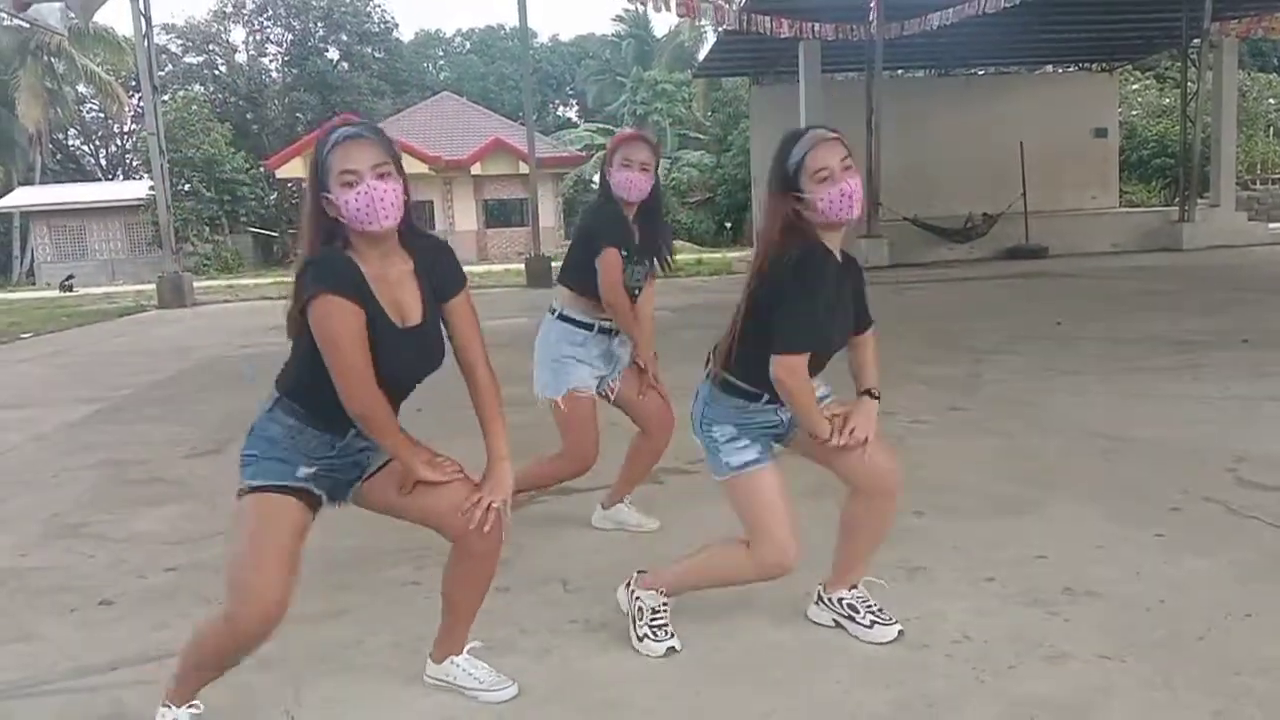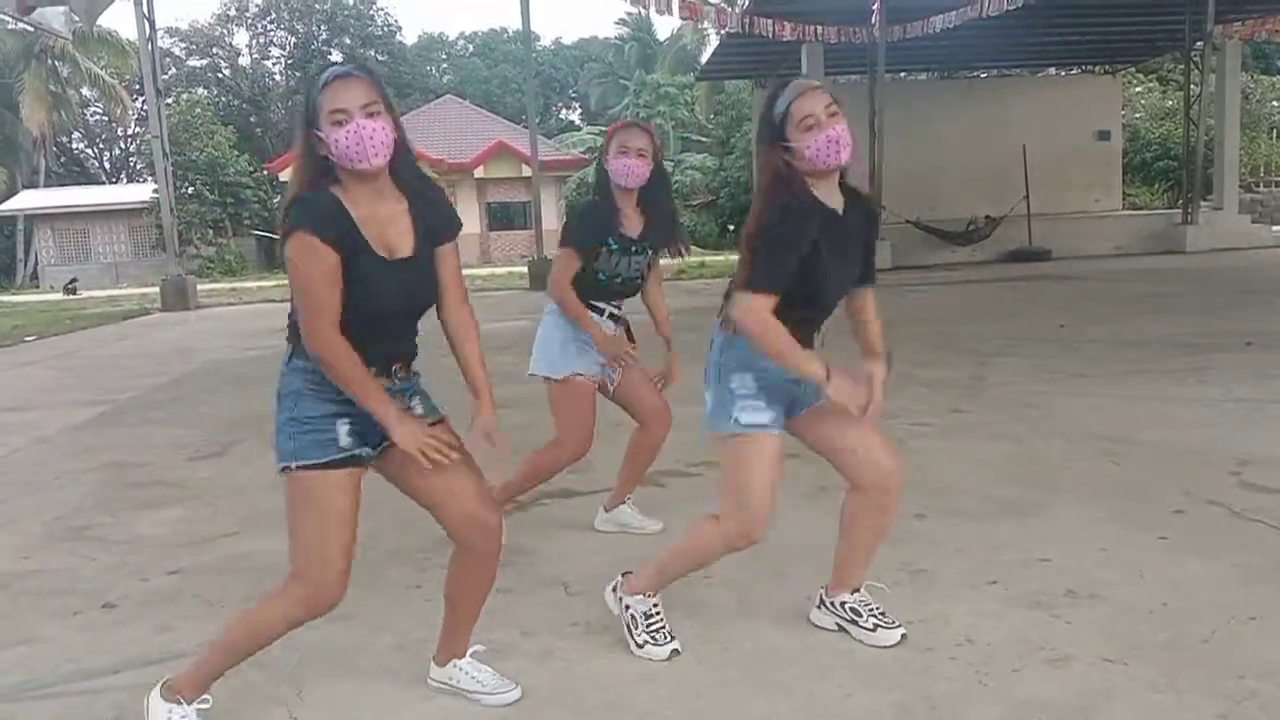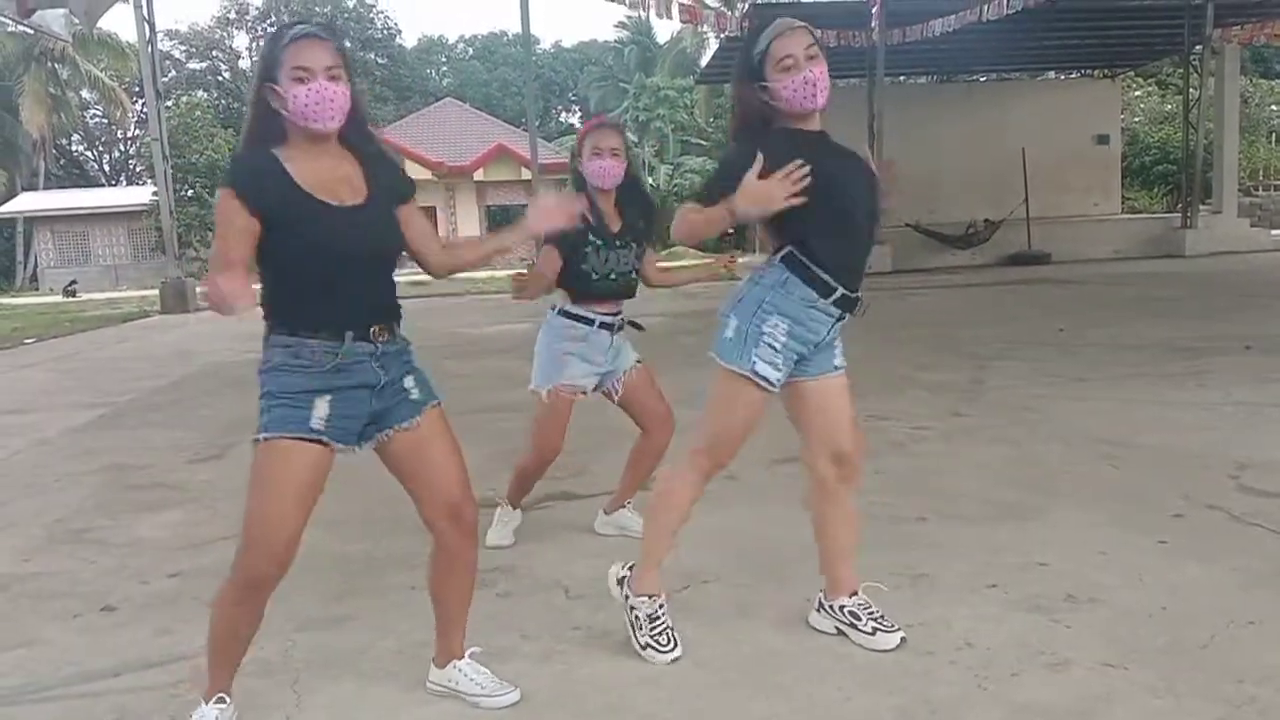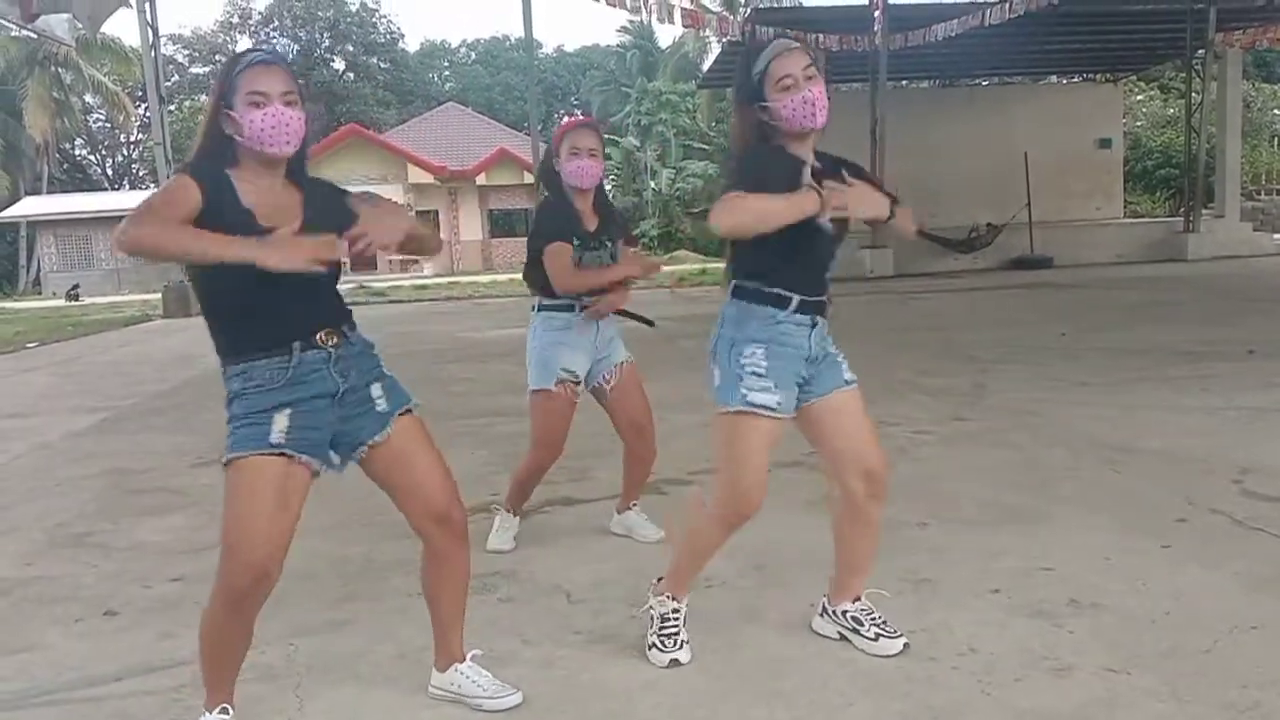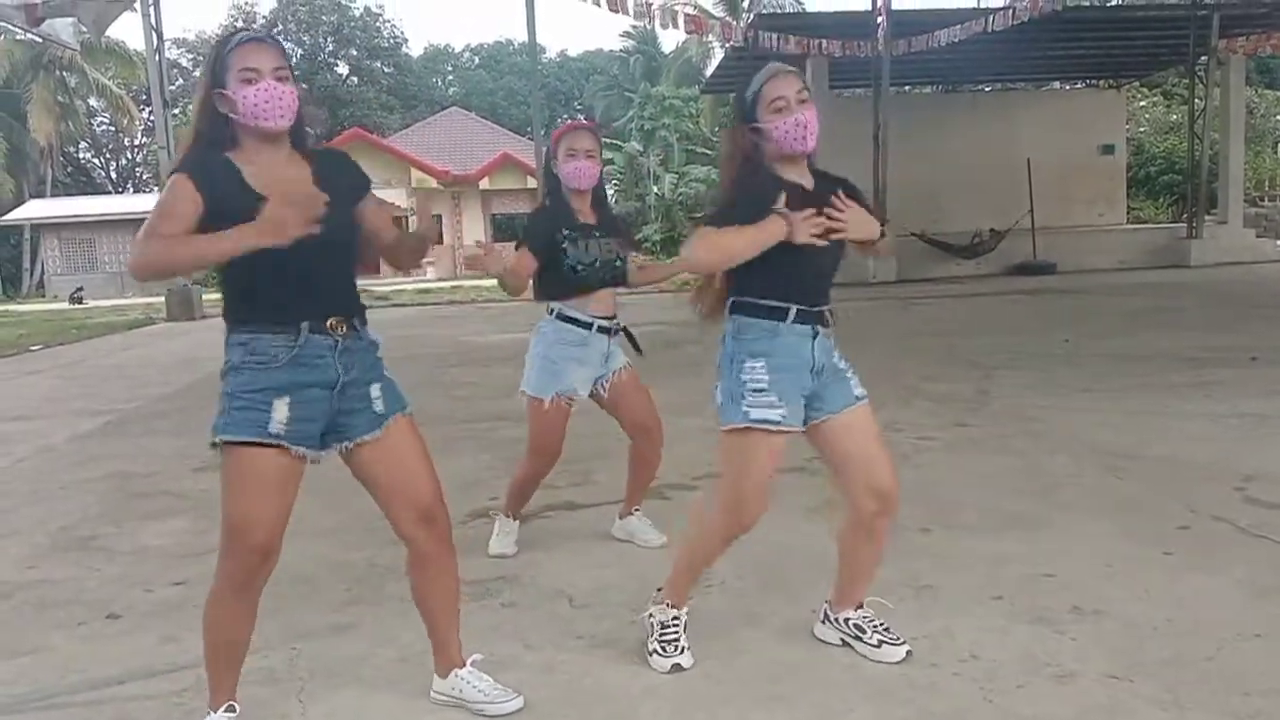
dt=0.2s
person 1, frame 1
left shoulder: (435, 259)
right shoulder: (329, 278)
left elbow: (474, 362)
right elbow: (358, 395)
left wrist: (500, 459)
right wrist: (413, 459)
left hip: (371, 438)
right hip: (295, 440)
left knee: (481, 524)
right knee: (254, 612)
left ankle: (447, 657)
person 1, frame 2
left shoulder: (429, 202)
right shoulder: (314, 216)
left elbow: (455, 308)
right elbow: (325, 340)
left wrist: (485, 400)
right wrist: (394, 421)
left hip: (398, 388)
right hip: (325, 401)
left knee: (482, 527)
right knee: (320, 588)
left ankle: (451, 658)
person 1, frame 3
left shoulder: (381, 170)
right shoulder: (253, 176)
left elbow: (440, 260)
right elbow: (225, 280)
left wrist: (528, 229)
right wrist: (229, 291)
left hip: (390, 363)
right hip: (304, 371)
left knee: (454, 516)
right knee: (263, 559)
left ankle: (449, 662)
person 1, frame 4
left shoulder: (318, 195)
right shoulder: (203, 185)
left elbow: (419, 237)
right elbow: (135, 233)
left wrist: (387, 226)
right wrist: (266, 251)
left hip: (355, 367)
right hip: (267, 390)
left knee: (445, 519)
right knee: (246, 575)
left ankle: (450, 666)
person 1, frame 5
left shoulder: (335, 167)
right shoulder: (206, 174)
left elbow: (398, 255)
right elbow: (145, 261)
left wrist: (413, 230)
right wrist: (252, 236)
left hip: (356, 358)
right hip: (270, 366)
left knee: (428, 519)
right knee: (247, 556)
person 2, frame 1
left shoulder: (841, 264)
right shoulder: (804, 265)
left elbow: (861, 335)
right elbow: (787, 368)
left wrist: (868, 400)
right wrist: (821, 427)
left hip: (786, 397)
right hip: (735, 410)
left knee: (881, 475)
right knee: (776, 555)
left ankle: (839, 595)
right ankle: (648, 589)
person 2, frame 2
left shoulder: (859, 209)
right shoulder: (791, 213)
left elbow: (860, 293)
right elbow: (749, 313)
left wrist: (876, 359)
right wrist: (824, 380)
left hip: (801, 368)
right hip: (748, 371)
left knee: (882, 475)
right knee: (749, 523)
left ankle: (842, 596)
right ankle: (636, 589)
person 2, frame 3
left shoulder: (827, 145)
right shoulder: (763, 142)
right elbow: (686, 226)
left wrist: (874, 178)
right wrist: (742, 207)
left hip: (824, 321)
right hip: (776, 306)
left knee: (839, 458)
right knee: (711, 452)
left ankle: (839, 601)
right ankle: (639, 585)
person 2, frame 4
left shoulder: (834, 169)
right shoulder: (761, 159)
left elbow: (902, 221)
right elbow: (726, 219)
left wrist: (880, 203)
right wrist: (821, 201)
left hip: (811, 334)
right hip: (755, 334)
left knee: (867, 476)
right knee: (740, 499)
left ankle: (843, 604)
right ankle: (666, 600)
person 2, frame 5
left shoulder: (832, 186)
right shoulder: (754, 185)
left elbow: (867, 224)
right elbow: (700, 253)
left wrist: (866, 227)
right wrist: (784, 226)
left hip: (822, 350)
right hip: (762, 349)
left knee: (877, 493)
right knee: (740, 508)
left ankle: (845, 612)
right ankle: (667, 607)
person 3, frame 1
left shoulder: (646, 231)
right shoulder: (602, 219)
left elbow: (642, 299)
right elbow: (611, 291)
left wrist: (647, 361)
right wrist: (643, 348)
left hip: (610, 343)
right hip: (570, 341)
left knee: (660, 420)
right knee: (580, 457)
left ankle: (614, 505)
person 3, frame 2
left shoulder: (651, 220)
right shoulder: (590, 214)
left elbow: (651, 287)
right elbow: (559, 285)
left wrist: (671, 349)
right wrist: (602, 337)
left hip: (610, 331)
right hip: (571, 331)
left knee: (657, 417)
right knee: (575, 442)
left ankle: (615, 507)
right ankle: (491, 505)
person 3, frame 3
left shoulder: (635, 216)
left elbow: (651, 275)
right elbow: (544, 278)
left wrist: (710, 269)
right wrist: (527, 284)
left hip: (614, 338)
right hip: (570, 338)
left knee: (660, 422)
right knee: (546, 448)
left ankle: (615, 511)
right ankle: (509, 507)
person 3, frame 4
left shoulder: (608, 215)
right shoulder: (550, 213)
left elbow: (625, 274)
right elbow: (565, 280)
left wrist: (616, 293)
right wrist: (626, 268)
left hip: (604, 331)
right hip: (558, 329)
left knee: (640, 426)
right knee: (547, 447)
left ankle: (626, 511)
right ankle: (508, 514)
person 3, frame 5
left shoulder: (607, 219)
right shoulder: (547, 218)
left elbow: (631, 274)
right elbow: (518, 285)
left wrist: (685, 265)
right wrist: (502, 269)
left hip: (608, 342)
right hip: (564, 339)
left knee: (648, 428)
right knee: (543, 452)
left ankle: (629, 517)
right ankle: (507, 518)
